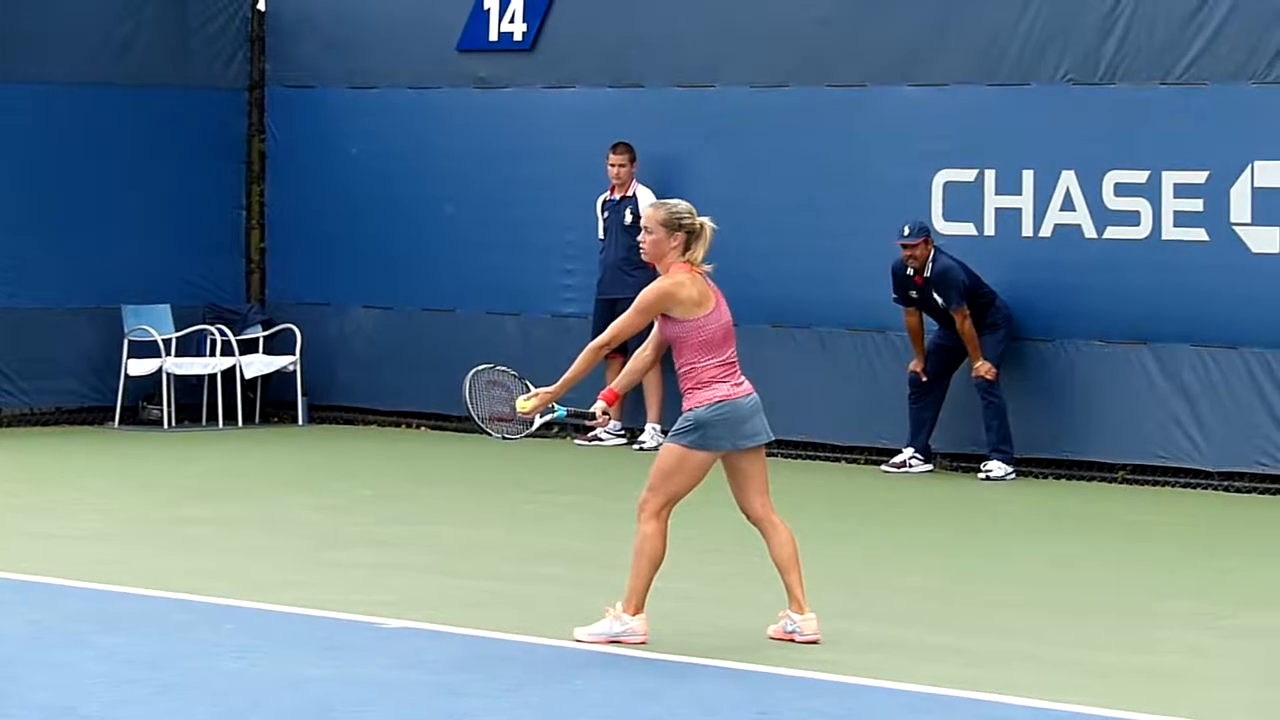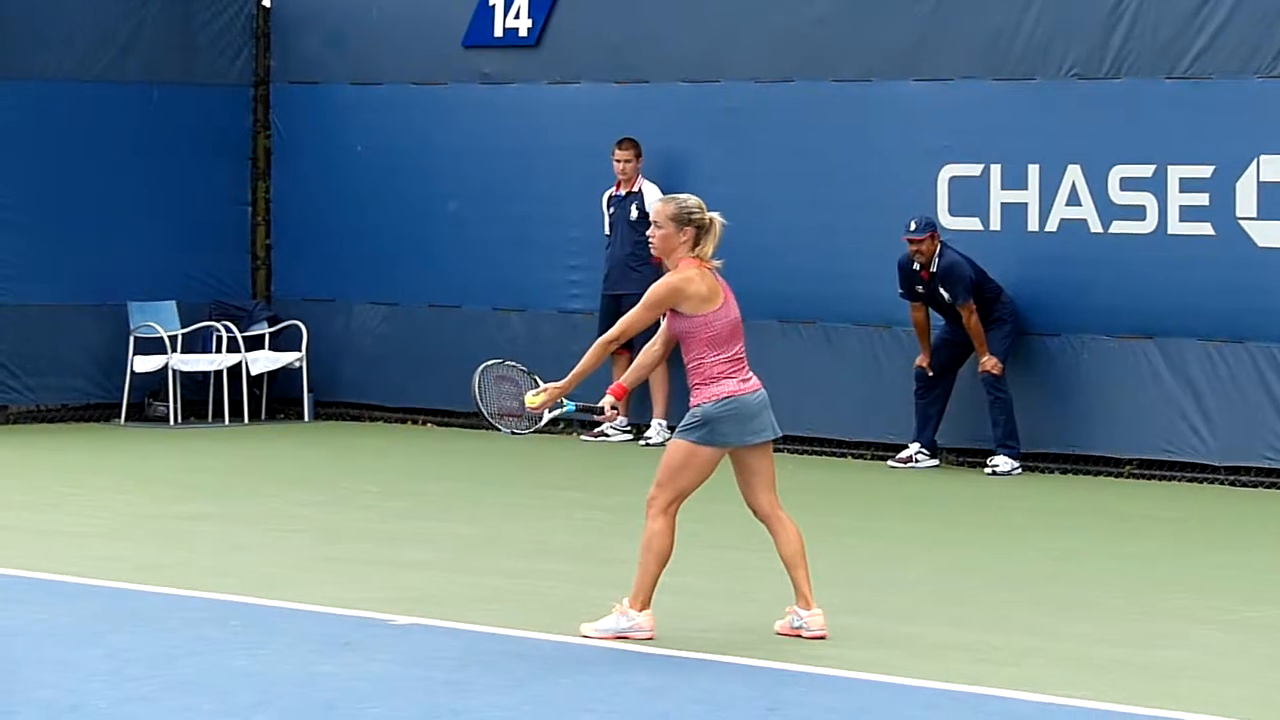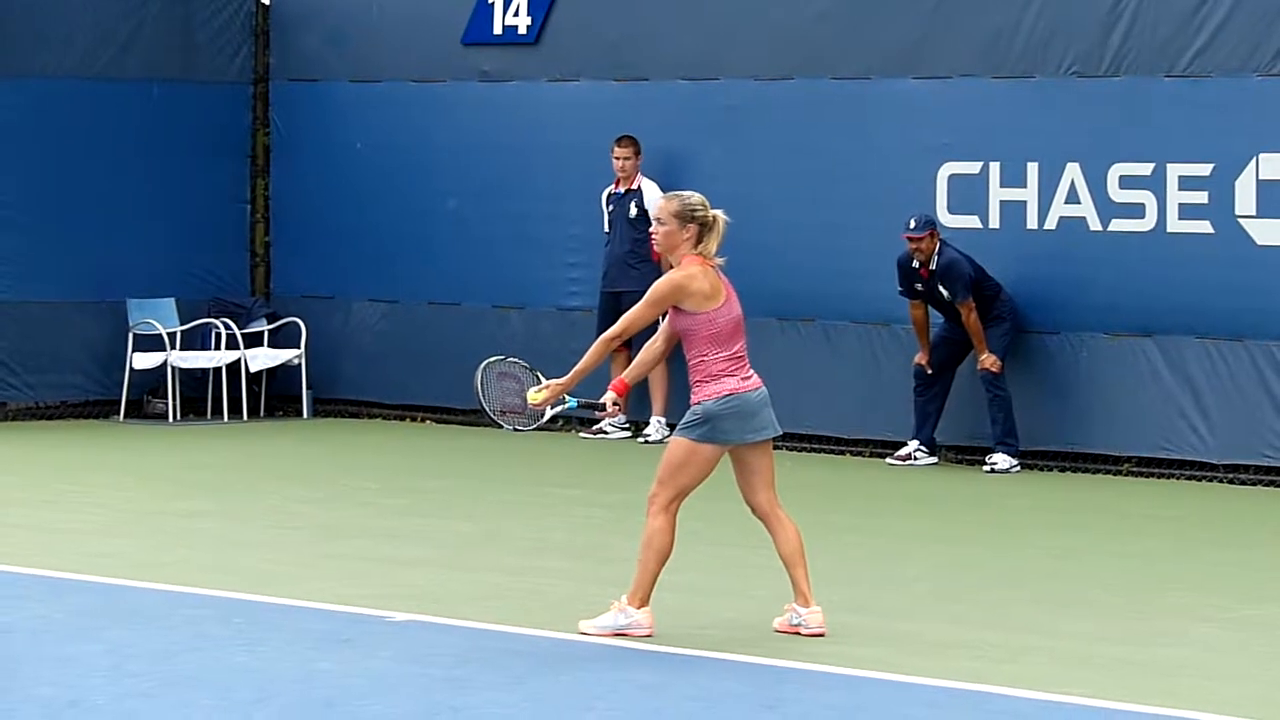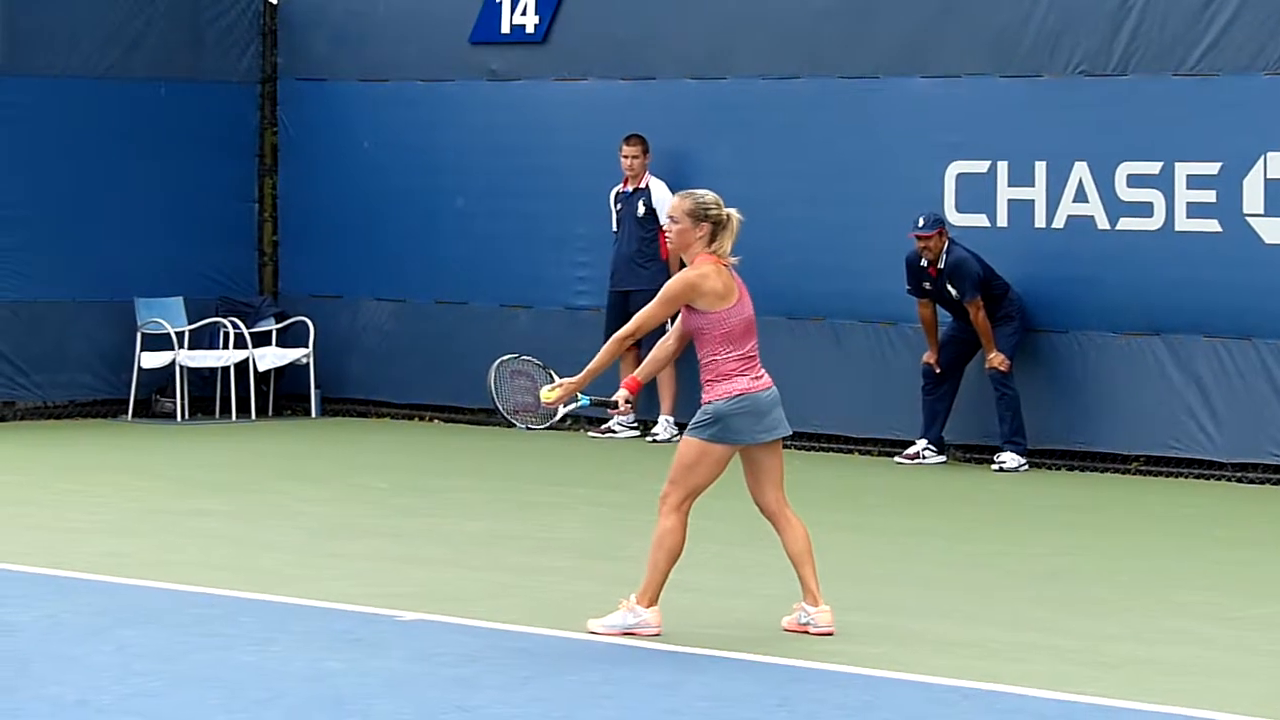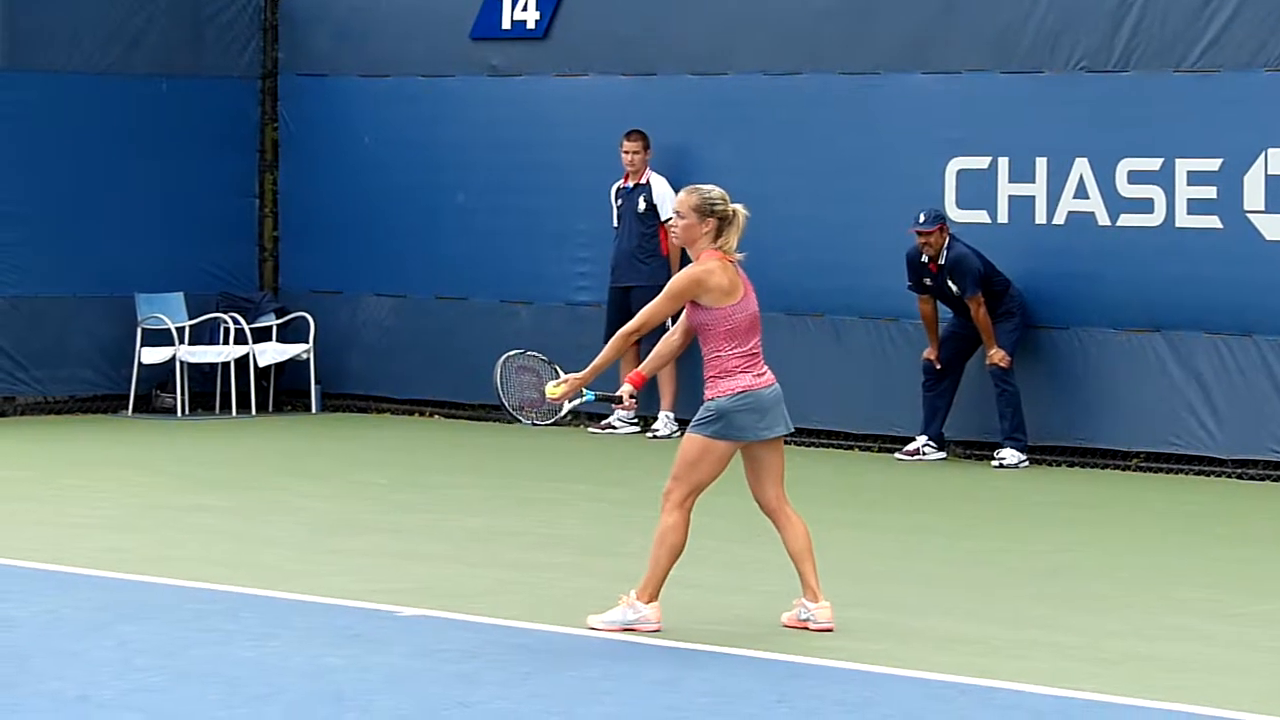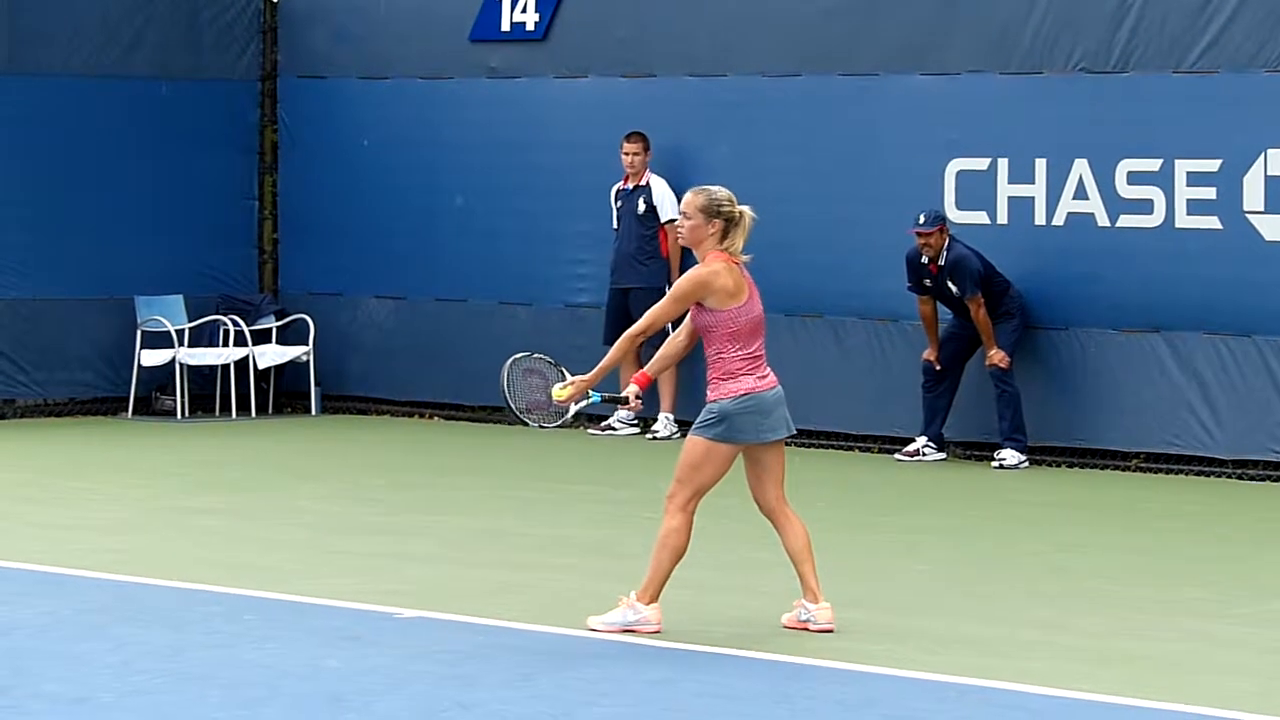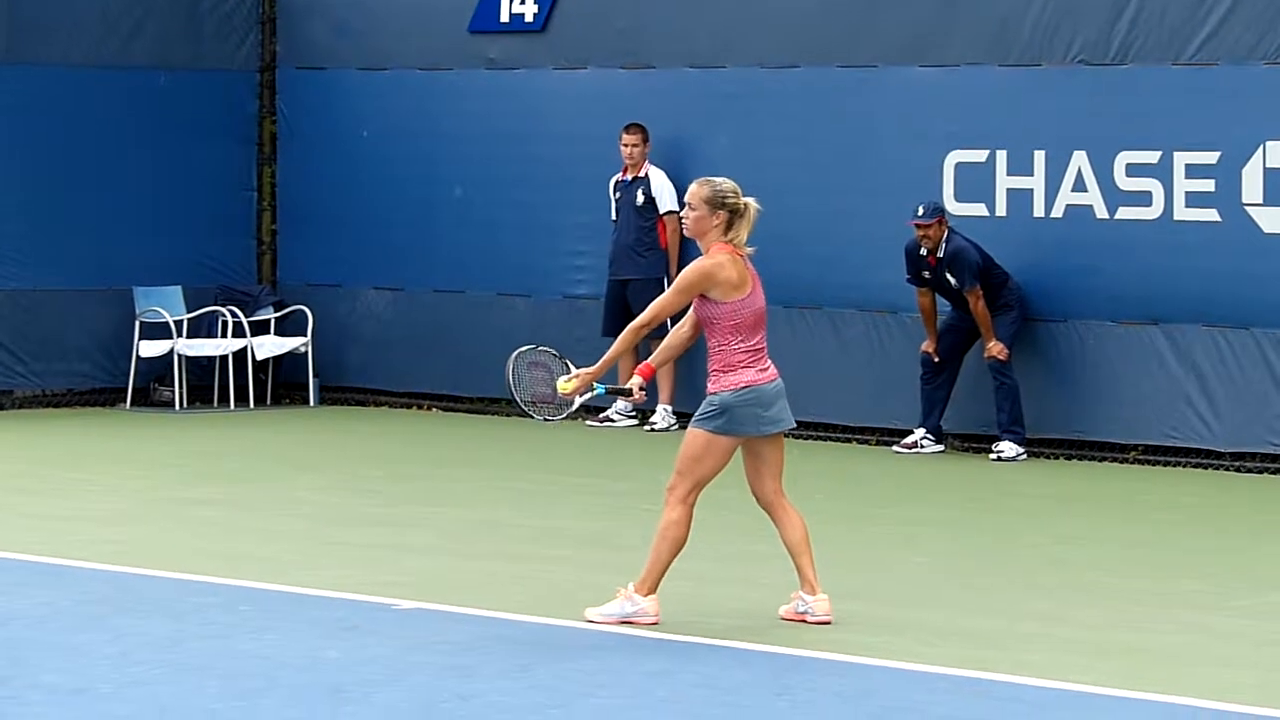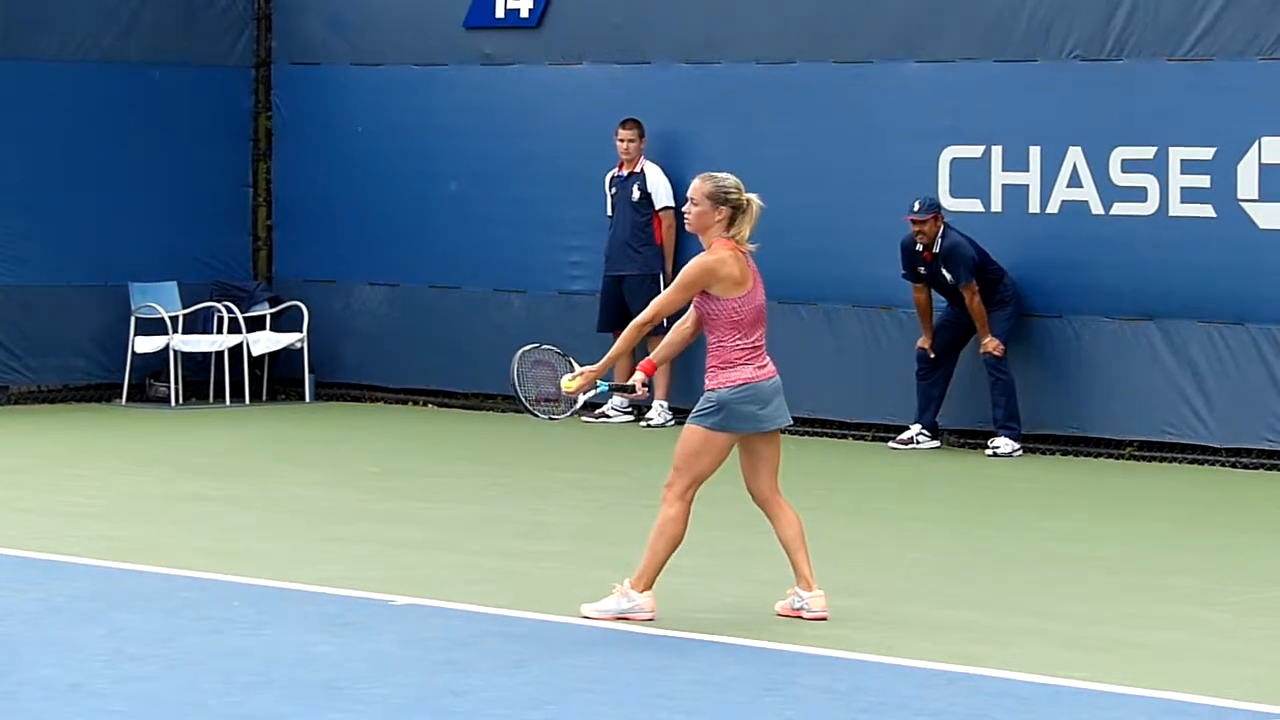
dt=0.3s
person 1, frame 1
left shoulder: (670, 286)
right shoulder: (692, 280)
left elbow: (603, 344)
right elbow: (649, 351)
left wrist: (555, 392)
right wrist: (609, 396)
left hip: (708, 412)
right hip: (742, 404)
left knee: (651, 508)
right knee: (762, 513)
left ankle: (629, 617)
right ankle: (801, 616)
person 1, frame 2
left shoulder: (679, 282)
right shoulder: (702, 275)
left elbow: (612, 339)
right elbow: (659, 345)
left wrist: (564, 386)
right wrist: (618, 391)
left hip: (717, 408)
right hip: (749, 400)
left knee: (660, 504)
right knee: (768, 508)
left ankle: (636, 613)
right ankle: (807, 612)
person 1, frame 3
left shoulder: (682, 279)
right shoulder: (704, 273)
left elbow: (614, 335)
right elbow: (661, 342)
left wrist: (566, 383)
right wrist: (620, 387)
left hip: (716, 405)
right hip: (750, 398)
left knee: (661, 502)
right knee: (767, 506)
left ankle: (634, 610)
right ankle: (807, 609)
person 1, frame 4
left shoulder: (695, 278)
right shoulder: (718, 272)
left elbow: (627, 334)
right elbow: (673, 340)
left wrist: (579, 381)
right wrist: (632, 385)
left hip: (728, 405)
right hip: (760, 397)
left knee: (673, 502)
right knee: (775, 506)
left ankle: (643, 609)
right ankle: (815, 608)
person 1, frame 5
left shoulder: (699, 273)
right shoulder: (723, 267)
left elbow: (633, 329)
right elbow: (679, 335)
left wrist: (584, 376)
right wrist: (636, 379)
left hip: (731, 402)
right hip: (763, 394)
left knee: (676, 498)
right knee: (775, 502)
left ankle: (643, 605)
right ankle: (815, 604)
person 1, frame 6
left shoulder: (706, 275)
right shoulder: (729, 269)
left elbow: (639, 331)
right elbow: (684, 336)
left wrist: (591, 378)
right wrist: (641, 380)
left hip: (732, 404)
right hip: (764, 396)
left knee: (678, 502)
right knee: (775, 504)
left ankle: (643, 606)
right ankle: (815, 605)
person 1, frame 7
left shoulder: (709, 266)
right shoulder: (734, 259)
left elbow: (644, 323)
right elbow: (687, 328)
left wrist: (595, 371)
right wrist: (645, 371)
left hip: (733, 396)
right hip: (764, 389)
left knee: (679, 494)
right knee: (772, 497)
left ankle: (641, 597)
right ankle: (813, 596)
person 1, frame 8
left shoulder: (711, 262)
right shoulder: (736, 256)
left elbow: (646, 320)
right elbow: (690, 323)
left wrist: (599, 369)
right wrist: (647, 368)
left hip: (730, 393)
right hip: (762, 386)
left knee: (676, 492)
right knee: (767, 494)
left ankle: (636, 593)
right ankle: (809, 592)
person 2, frame 1
left shoulder: (644, 197)
right shoulder: (603, 201)
right wrist: (607, 277)
left hip: (636, 291)
right hip: (607, 291)
right knee: (613, 356)
left ankle: (653, 429)
right ankle: (613, 427)
person 2, frame 2
left shoulder: (650, 193)
right shoulder: (608, 197)
right wrist: (612, 274)
left hip: (643, 287)
right hip: (613, 286)
right knee: (619, 352)
left ankle: (659, 424)
right ankle: (619, 422)
person 2, frame 3
left shoulder: (649, 191)
right shoulder: (608, 195)
right wrist: (611, 273)
left hip: (642, 285)
right hip: (612, 284)
right knee: (618, 349)
left ankle: (659, 422)
right ankle: (617, 419)
person 2, frame 4
left shoulder: (657, 190)
right shoulder: (616, 194)
right wrist: (620, 273)
left hip: (651, 284)
right hip: (620, 283)
right knee: (626, 349)
left ankle: (666, 421)
right ankle: (625, 418)
person 2, frame 5
left shoulder: (658, 186)
right shoulder: (617, 189)
left wrist: (674, 279)
right wrist: (620, 268)
left hip: (651, 280)
right hip: (620, 279)
left knee: (659, 346)
right knee: (627, 345)
left ankle: (667, 417)
right ankle: (626, 414)
person 2, frame 6
left shoulder: (658, 188)
right shoulder: (617, 191)
left elbow: (673, 236)
left wrist: (673, 280)
right wrist: (620, 270)
left hip: (651, 282)
right hip: (620, 281)
left knee: (660, 347)
left ankle: (666, 419)
right ankle: (626, 416)
person 2, frame 7
left shoulder: (657, 179)
right shoulder: (615, 182)
left elbow: (673, 227)
left wrist: (672, 271)
right wrist: (619, 261)
left hip: (649, 274)
right hip: (618, 272)
left knee: (658, 339)
left ankle: (665, 411)
right ankle: (624, 407)
person 2, frame 8
left shoulder: (653, 175)
right shoulder: (611, 178)
left elbow: (668, 222)
left wrist: (668, 266)
right wrist: (614, 257)
left hip: (645, 270)
right hip: (615, 268)
left knee: (654, 334)
right knee: (620, 334)
left ankle: (661, 406)
right ankle: (620, 404)
person 3, frame 1
left shoulder: (946, 270)
right shoulder: (900, 270)
left elbow: (963, 319)
right elbow: (912, 314)
left wrist: (978, 361)
right wrist: (919, 358)
left hip: (989, 323)
right hip: (950, 327)
left knee: (985, 381)
right knee: (920, 379)
left ankle: (1001, 461)
right ankle: (917, 454)
person 3, frame 2
left shoulder: (952, 265)
right shoulder: (907, 265)
left elbow: (969, 313)
right elbow: (918, 309)
left wrist: (984, 356)
right wrist: (925, 353)
left hip: (996, 318)
right hip: (956, 323)
left knee: (991, 375)
right knee: (926, 374)
left ankle: (1007, 456)
right ankle: (923, 449)
person 3, frame 3
left shoulder: (952, 263)
right shoulder: (906, 263)
left elbow: (969, 312)
right elbow: (917, 307)
left wrist: (983, 353)
right wrist: (925, 351)
left hip: (995, 316)
right hip: (956, 320)
left knee: (990, 373)
right knee: (926, 371)
left ankle: (1006, 454)
right ankle: (922, 446)
person 3, frame 4
left shoulder: (960, 262)
right shoulder: (914, 262)
left elbow: (977, 310)
right elbow: (925, 306)
left wrist: (991, 353)
right wrist: (933, 349)
left hip: (1003, 315)
right hip: (964, 319)
left knee: (998, 372)
right knee: (934, 370)
left ankle: (1014, 452)
right ankle: (930, 445)
person 3, frame 5
left shoulder: (961, 258)
right shoulder: (915, 257)
left elbow: (977, 306)
right elbow: (926, 302)
left wrist: (991, 348)
right wrist: (933, 345)
left hip: (1004, 311)
right hip: (964, 316)
left knee: (999, 368)
right knee: (934, 366)
left ankle: (1015, 448)
right ankle: (930, 441)
person 3, frame 6
left shoulder: (961, 259)
right shoulder: (915, 258)
left elbow: (978, 307)
right elbow: (926, 303)
left wrist: (991, 350)
right wrist: (933, 346)
left hip: (1004, 312)
right hip: (964, 317)
left knee: (998, 369)
right knee: (934, 367)
left ankle: (1014, 449)
right ankle: (930, 442)
person 3, frame 7
left shoulder: (960, 251)
right shoulder: (914, 250)
left elbow: (976, 299)
right elbow: (925, 294)
left wrist: (990, 341)
right wrist: (931, 338)
left hip: (1002, 304)
right hip: (963, 308)
left knee: (997, 361)
right knee: (932, 359)
left ankle: (1012, 441)
right ankle: (928, 434)
person 3, frame 8
left shoulder: (955, 247)
right shoulder: (910, 246)
left elbow: (972, 295)
right elbow: (921, 291)
left wrist: (986, 337)
right wrist: (927, 335)
left hip: (998, 300)
right hip: (959, 305)
left knee: (993, 357)
right knee: (928, 355)
left ankle: (1008, 437)
right ankle: (925, 430)
